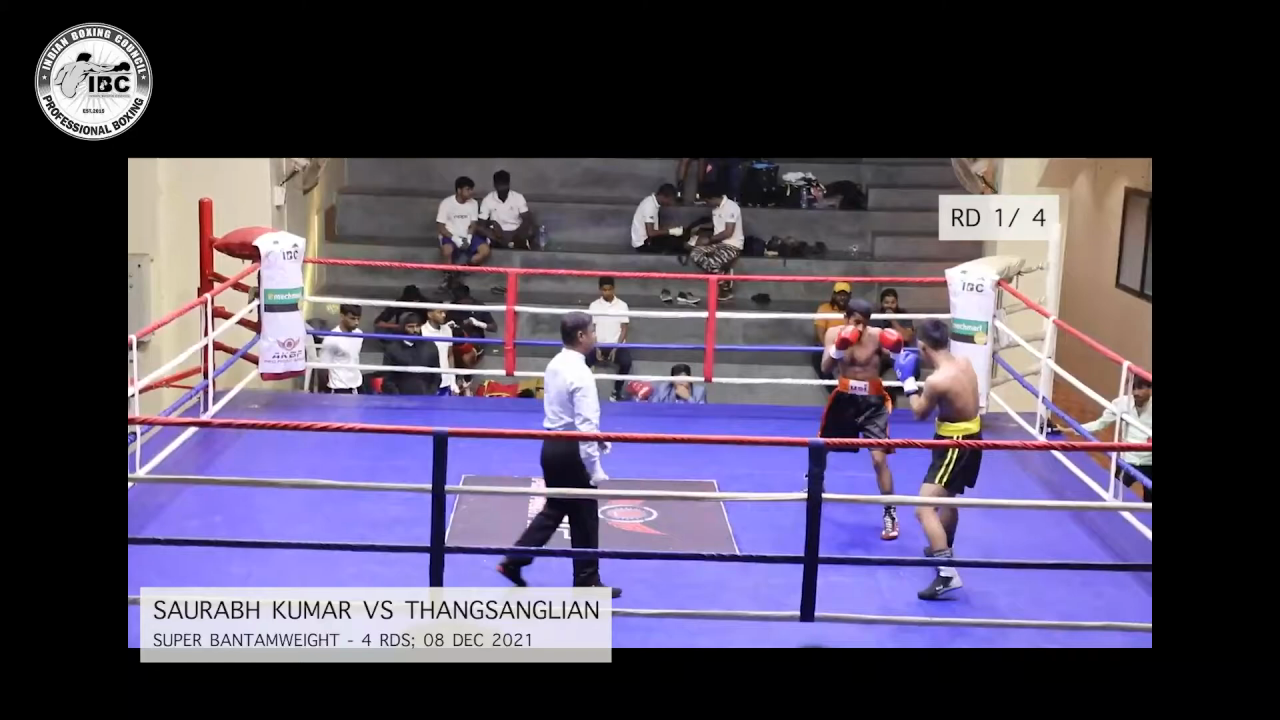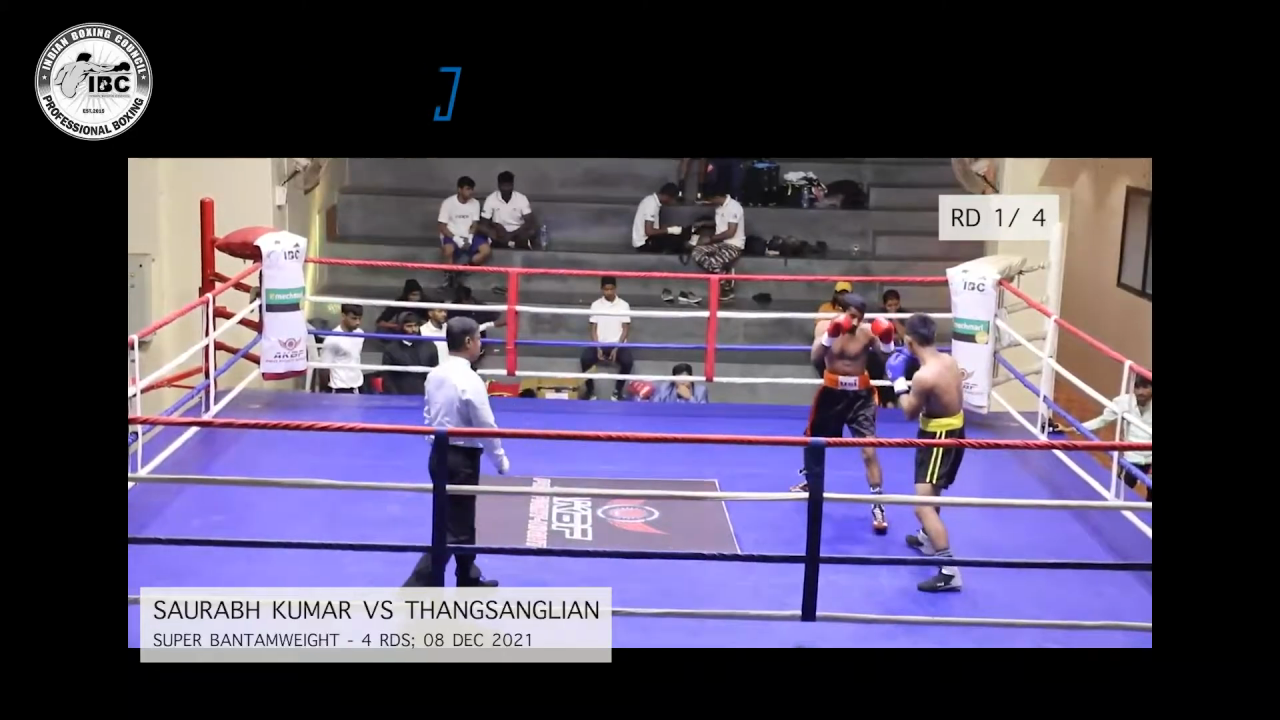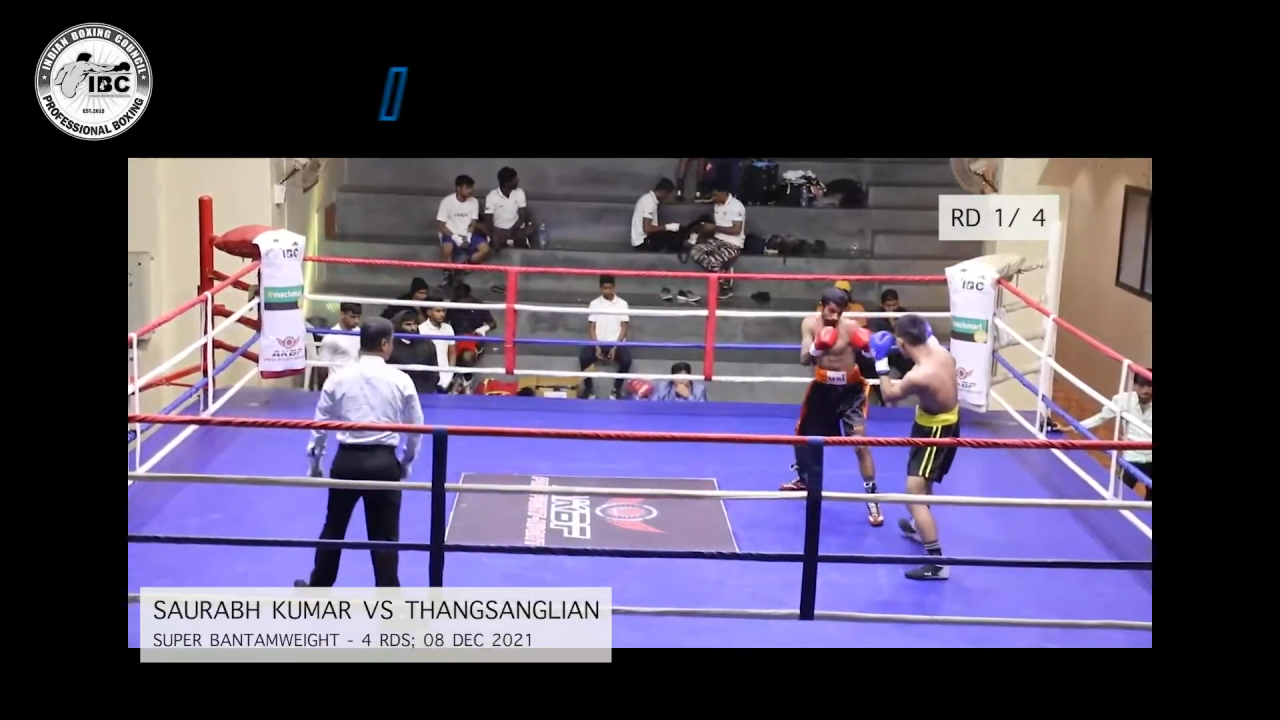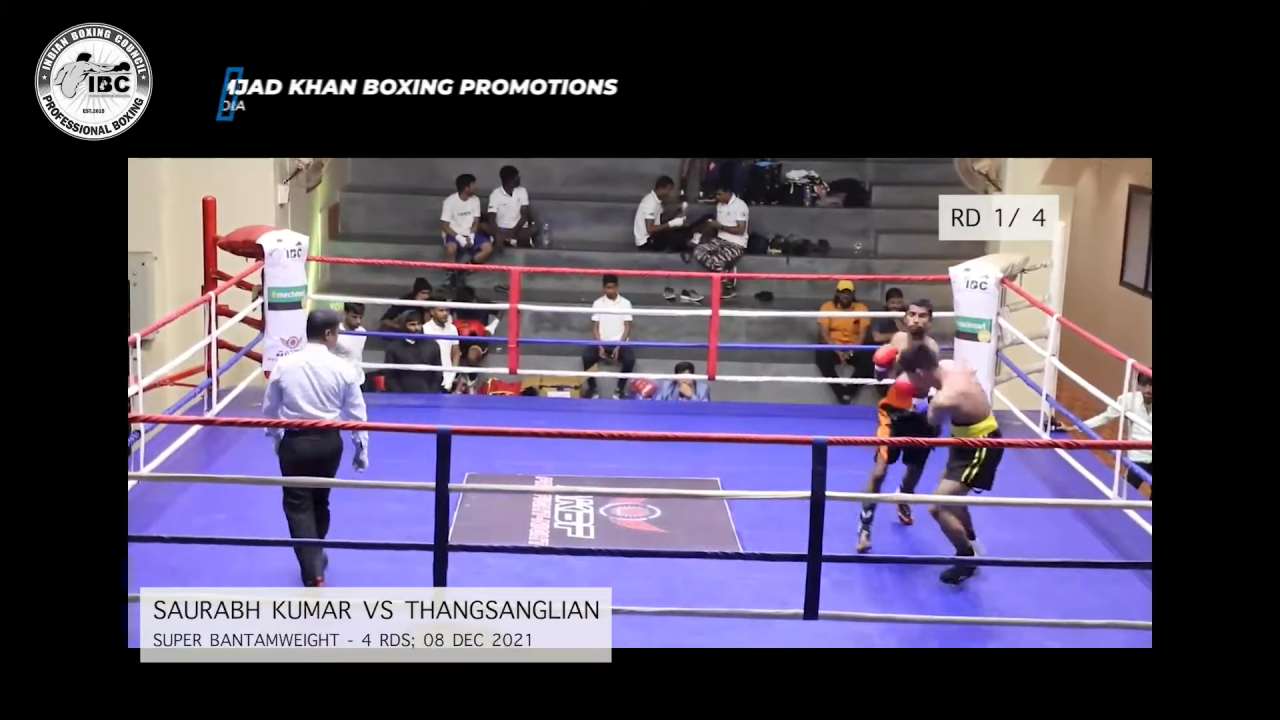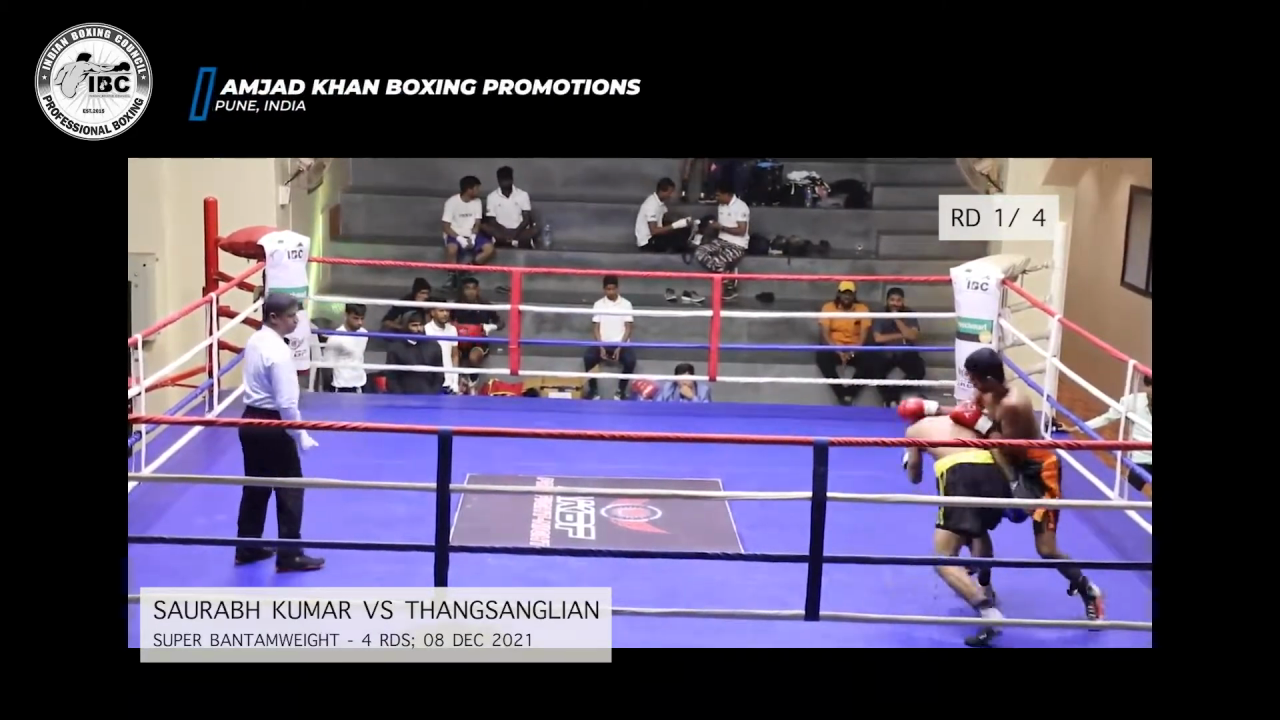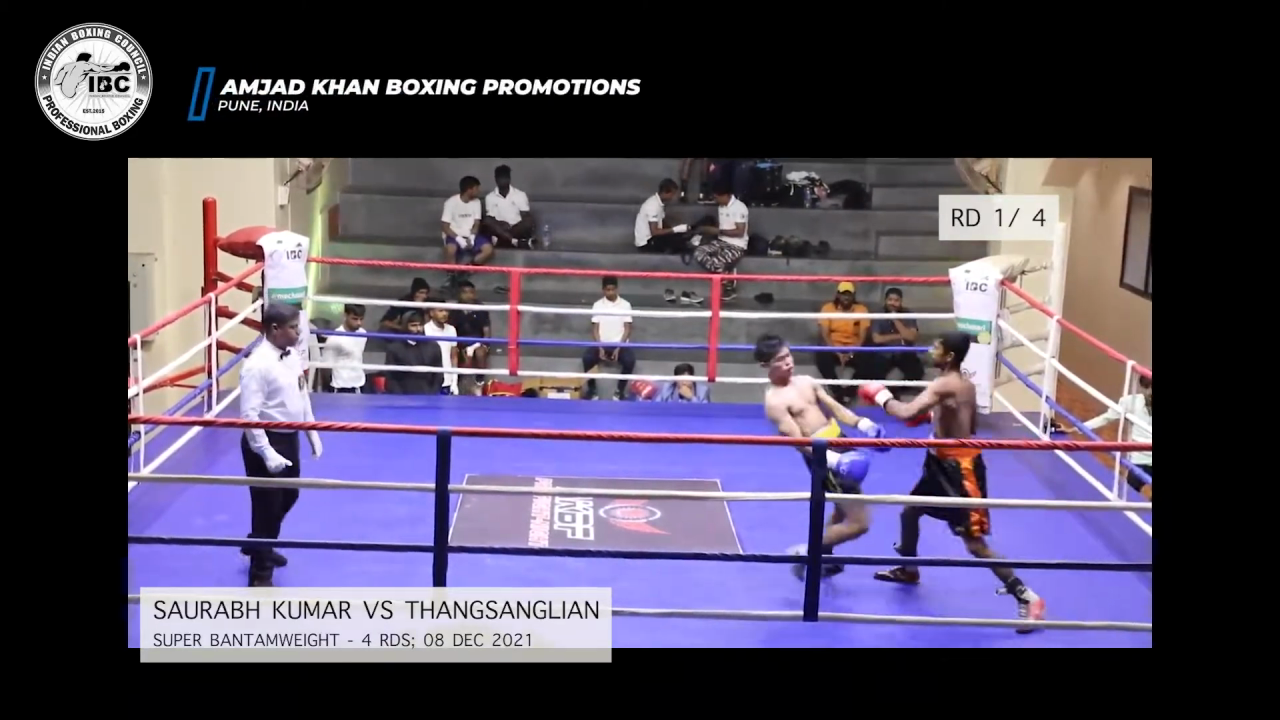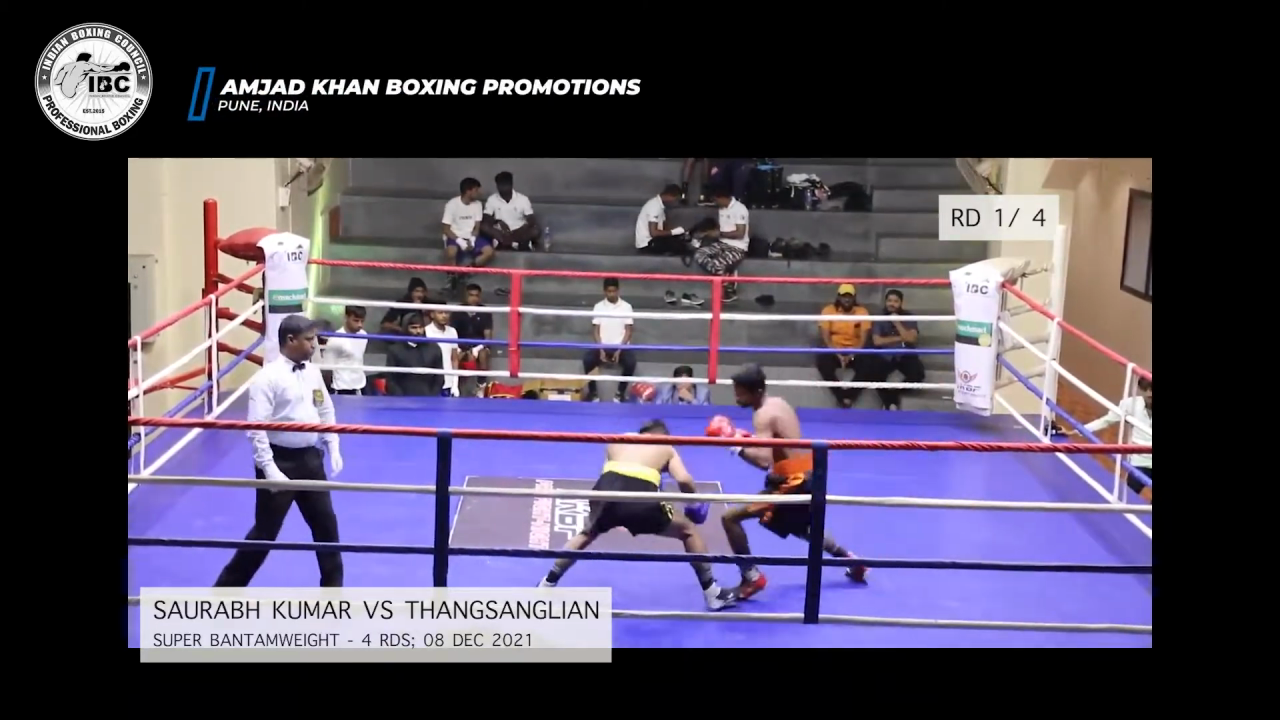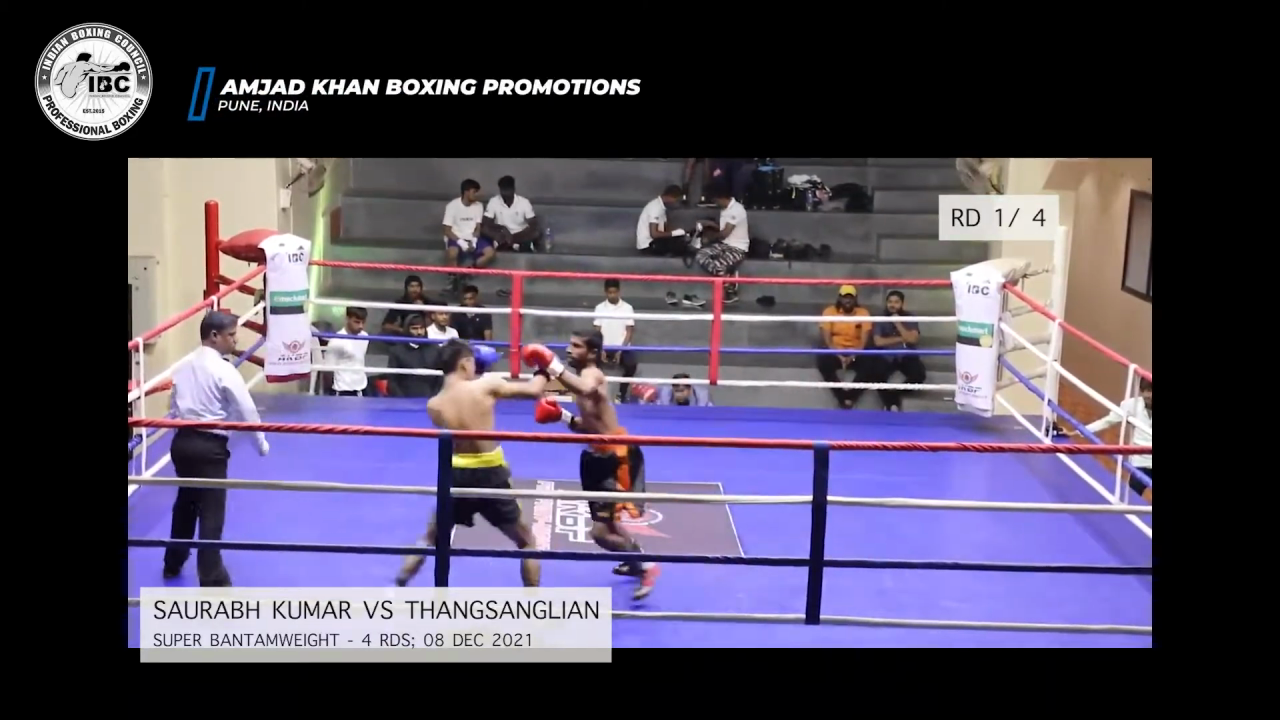
dt=0.7s
person 1, frame 1
left shoulder: (556, 365)
right shoulder: (580, 374)
right elbow: (585, 425)
left wrist: (597, 437)
right wrist: (595, 468)
left hip: (552, 446)
right hip: (570, 450)
left knee: (554, 509)
right knee: (584, 519)
left ankle: (513, 562)
right ankle: (588, 584)
person 1, frame 2
left shoulder: (435, 375)
right shoulder: (470, 381)
right elbow: (487, 428)
right wrist: (501, 459)
left hip: (438, 455)
right hip: (460, 460)
left knee: (459, 524)
right knee: (455, 532)
left ankle: (469, 578)
right ankle: (415, 588)
person 1, frame 3
left shoulder: (339, 377)
right shoulder: (400, 380)
left elbow: (321, 423)
right elbow: (415, 427)
left wrist: (314, 461)
right wrist: (407, 461)
left hip: (347, 459)
right hip: (383, 461)
left knee: (333, 528)
right knee: (384, 535)
left ankle: (319, 585)
person 1, frame 4
left shoulder: (284, 365)
right shoulder: (342, 368)
left elbow: (269, 409)
right elbow: (357, 414)
left wrist: (277, 439)
right wrist: (361, 450)
left hip: (295, 443)
right hip: (329, 442)
left knee: (298, 509)
right knee: (320, 504)
left ankle: (313, 574)
right ankle: (314, 560)
person 1, frame 5
left shoulder: (256, 341)
right shoulder: (278, 352)
right elbow: (285, 401)
right wrist: (301, 436)
left hip: (252, 420)
right hip: (271, 425)
left knee: (256, 487)
right knee: (290, 488)
left ankle: (248, 548)
right ankle: (290, 554)
person 1, frame 6
left shoulder: (293, 356)
right shoulder: (257, 365)
left elbow: (302, 397)
right elbow: (249, 414)
left wrist: (312, 433)
right wrist: (266, 453)
left hip: (289, 438)
right hip: (265, 442)
left knee: (287, 497)
right knee: (266, 506)
left ankle: (258, 546)
right ankle: (260, 577)
person 1, frame 7
left shoulder: (312, 373)
right shoulder: (267, 378)
left elbow: (326, 413)
right elbow: (257, 429)
left wrist: (334, 450)
right wrist: (270, 470)
left hip: (310, 458)
right hip: (278, 461)
left knee: (326, 525)
right knee: (266, 530)
left ankle: (332, 587)
right ankle: (227, 586)
person 1, frame 8
left shoulder: (185, 366)
right shoulder: (223, 370)
left elbow: (174, 408)
right elbow: (246, 412)
right wrist: (261, 442)
left hip: (182, 442)
right hip: (208, 447)
left knee: (186, 503)
right knee: (211, 514)
left ankle: (174, 562)
right ankle: (213, 582)
person 2, frame 1
left shoulder: (877, 336)
right shoulder: (834, 334)
right elbow: (825, 368)
left wrist: (897, 351)
right wrist: (838, 348)
left hip: (873, 400)
right hip: (844, 397)
left knee: (879, 458)
right knee: (818, 447)
left ankle: (890, 514)
right ankle: (816, 487)
person 2, frame 2
left shoulder: (868, 332)
right shoulder: (826, 327)
right elbow: (815, 359)
left wrist: (887, 341)
right wrist: (830, 335)
left hip: (860, 395)
right hip: (832, 392)
left knee: (869, 451)
left ankle: (878, 507)
right ankle: (811, 483)
person 2, frame 3
left shoulder: (851, 327)
right shoulder: (810, 323)
right elbow: (805, 359)
left wrist: (869, 348)
right wrist: (816, 348)
left hip: (850, 389)
right hip: (823, 387)
left knee: (860, 444)
right knee: (802, 438)
left ankle: (872, 498)
right ankle: (804, 480)
person 2, frame 4
left shoulder: (933, 349)
right shoulder: (897, 339)
right elbow: (881, 371)
right wrist: (880, 367)
left hip: (921, 414)
right hip: (894, 410)
left knee: (915, 471)
right knee: (879, 471)
left ankle: (903, 503)
right ankle: (865, 526)
person 2, frame 5
left shoulder: (1014, 404)
right shoulder: (989, 395)
left elbow: (1006, 448)
right elbow: (967, 415)
left wrist: (983, 425)
right wrist: (928, 407)
left hip: (1039, 470)
right hip: (1012, 466)
left knee: (1046, 549)
left ankle: (1089, 593)
person 2, frame 6
left shoulder: (944, 385)
right shoulder: (965, 385)
left elbow: (907, 414)
left wrist: (881, 397)
right wrist: (929, 413)
left hip: (960, 468)
right hip: (943, 462)
left knee: (975, 544)
right knee: (910, 513)
left ankle: (1028, 599)
right ankle: (908, 570)
person 2, frame 7
left shoulder: (764, 416)
right shoulder: (779, 404)
left elbow: (764, 460)
left wrist: (737, 445)
right wrist: (746, 439)
left hip: (792, 482)
right hip: (805, 475)
left knee: (730, 518)
right knee: (802, 529)
left ankle: (753, 577)
right ankle: (852, 561)
person 2, frame 8
left shoulder: (592, 376)
right shoulder: (578, 377)
left elbow: (585, 389)
left wrist: (551, 364)
right wrist: (564, 416)
left hip: (617, 457)
right hip: (596, 456)
left knee: (602, 532)
right knee: (604, 523)
left ankle: (645, 565)
right ankle: (636, 563)
person 3, frame 1
left shoulder: (937, 381)
right shoulder: (964, 363)
left elbow: (920, 413)
left wrist: (907, 379)
left hip: (954, 445)
right hip: (970, 439)
left knee: (924, 509)
right knee: (946, 498)
left ankle: (947, 573)
right ankle: (943, 549)
person 3, frame 2
left shoulder: (923, 376)
right shoulder: (948, 360)
left elbow: (910, 413)
left wrist: (898, 379)
left hip: (938, 438)
right hip: (953, 433)
left knee: (923, 507)
right knee: (930, 495)
left ankle: (949, 572)
right ankle: (927, 540)
person 3, frame 3
left shoulder: (918, 376)
right shoulder: (942, 353)
left elbow: (889, 395)
left wrist: (881, 360)
right wrist: (930, 335)
left hip: (935, 433)
right hip: (946, 427)
left knee: (915, 498)
right knee: (922, 485)
left ankle: (936, 563)
right ankle: (919, 528)
person 3, frame 4
left shoulder: (945, 400)
right shoulder: (951, 365)
left elbow: (935, 422)
left hip: (980, 447)
right hip: (972, 439)
left knee: (938, 508)
right knee: (950, 497)
left ankle: (967, 559)
right ankle: (970, 543)
person 3, frame 5
left shoulder: (915, 430)
left elbow: (914, 476)
left wrist: (907, 462)
left hip: (956, 475)
right hip: (988, 471)
left knee: (943, 562)
right knee: (979, 534)
left ankle: (989, 614)
right ankle: (982, 591)
person 3, frame 6
left shoulder: (806, 382)
right shoulder: (774, 400)
left elbow: (834, 408)
right elbow: (798, 442)
left wrist: (863, 423)
right wrist: (834, 460)
right hip: (822, 456)
left knee: (843, 511)
right knee: (858, 524)
right ankle: (806, 554)
person 3, frame 7
left shoulder: (616, 443)
right shoulder: (667, 448)
right elbow: (684, 480)
right wrist: (696, 503)
left hip: (608, 486)
right hip: (641, 494)
left knee: (586, 535)
right knee: (688, 531)
left ankle: (548, 584)
right ankle: (713, 594)
person 3, frame 8
left shoulder: (433, 406)
right shoulder: (486, 385)
right elbow: (533, 390)
right wrist: (544, 374)
left hip: (456, 476)
right hip: (490, 475)
left knee: (431, 538)
right knee: (526, 541)
